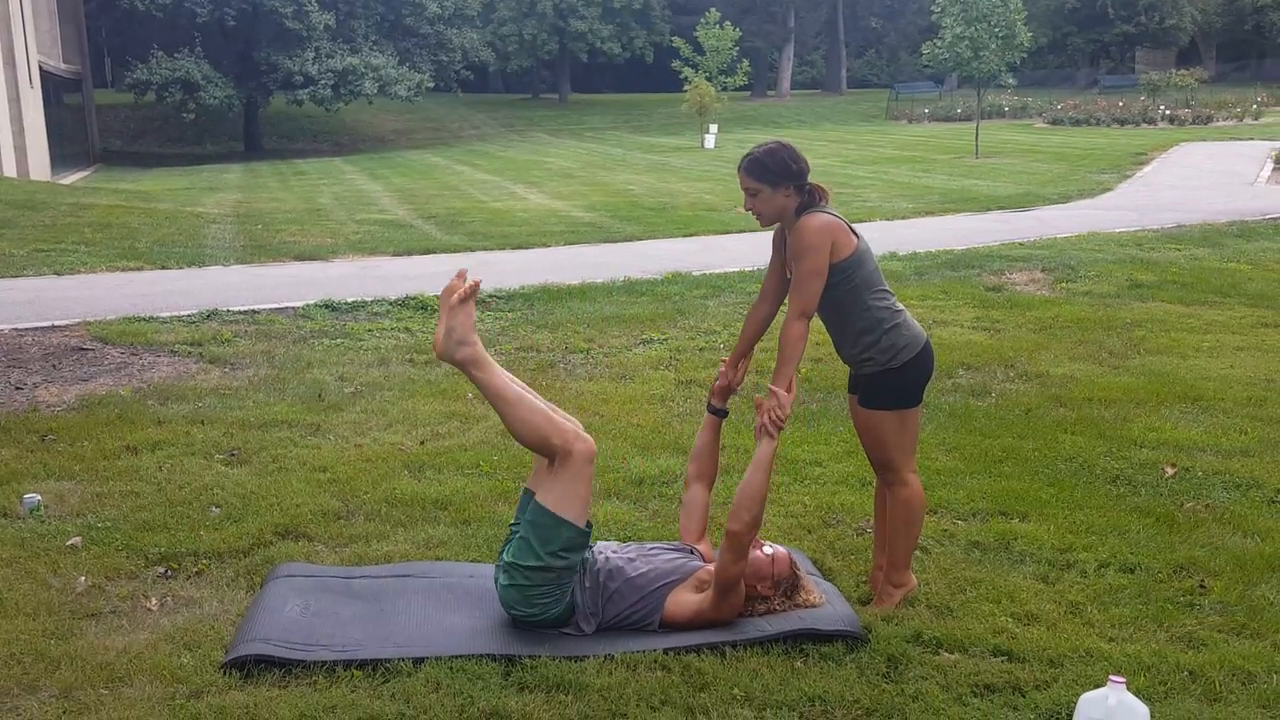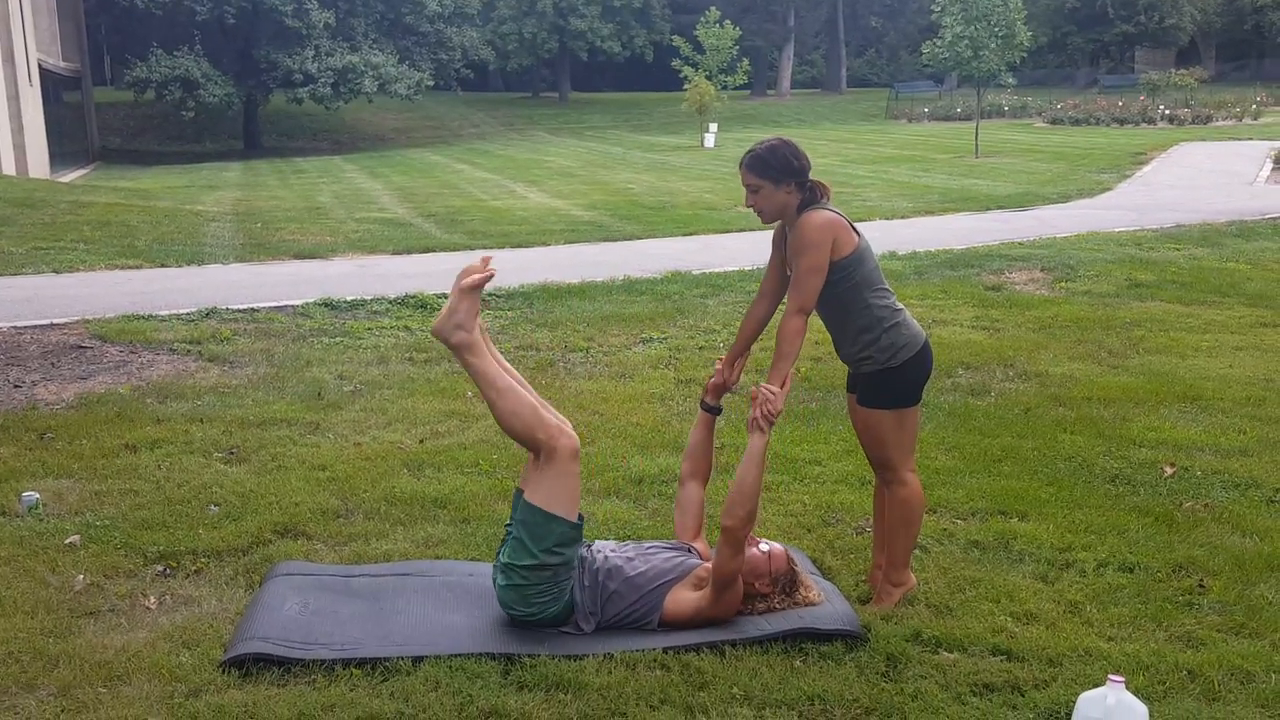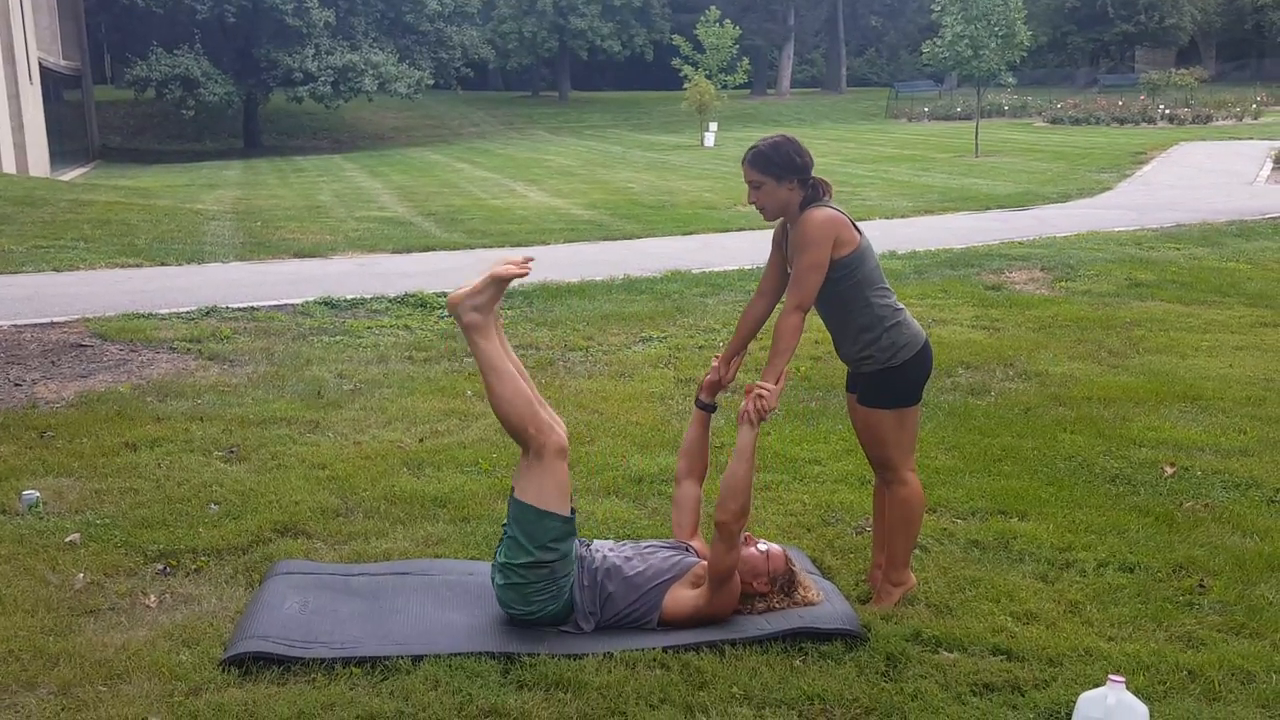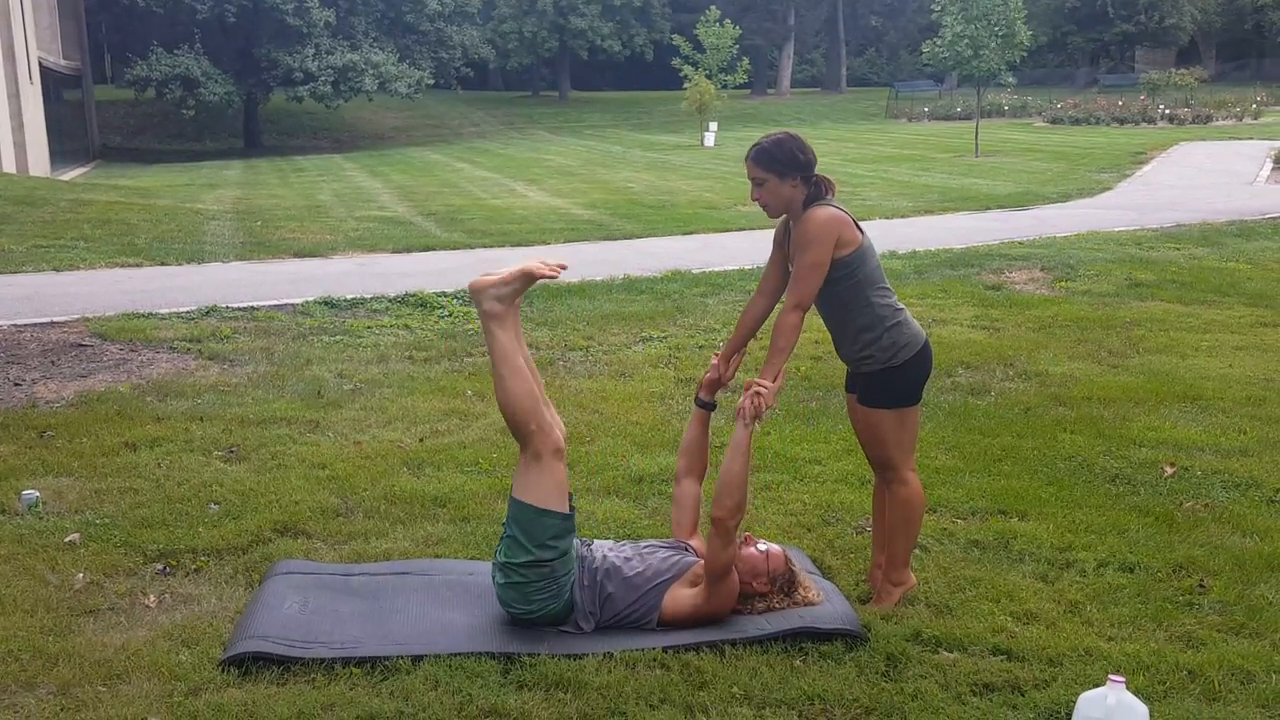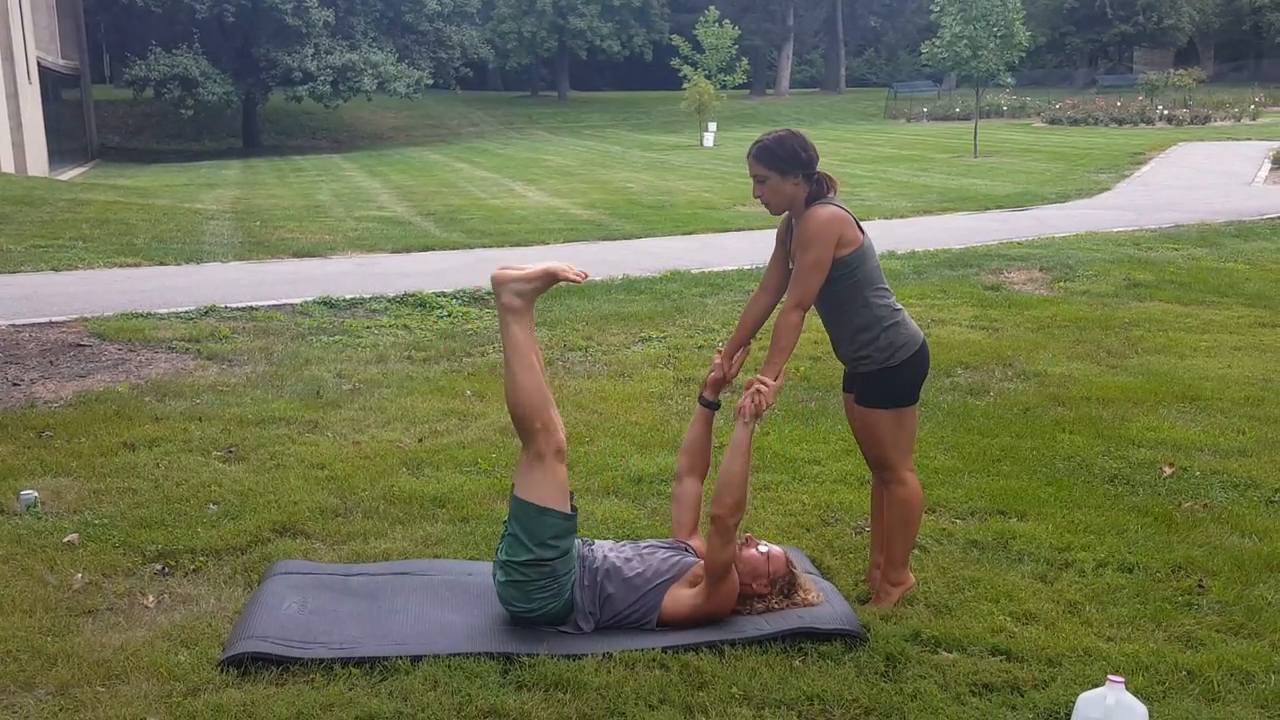
dt=0.1s
person 1, frame 1
left shoulder: (814, 229)
right shoulder: (788, 234)
left elbow: (799, 316)
right elbow: (767, 303)
left wrist: (779, 391)
right wrist: (733, 363)
left hip: (897, 359)
right hip: (870, 361)
left knee: (898, 472)
right knee: (882, 469)
left ankle: (899, 577)
right ankle: (881, 567)
person 1, frame 2
left shoulder: (815, 226)
right shoulder: (788, 231)
left elbow: (796, 312)
right elbow: (765, 301)
left wrist: (774, 387)
right wrist: (729, 362)
left hip: (896, 358)
right hip: (868, 360)
left knee: (897, 471)
right knee: (881, 468)
left ankle: (898, 576)
right ankle: (880, 566)
person 1, frame 3
left shoulder: (819, 223)
right shoulder: (788, 229)
left elbow: (795, 309)
right elbow: (764, 299)
left wrist: (769, 383)
right wrist: (726, 359)
left hip: (896, 357)
right hip: (867, 359)
left knee: (897, 471)
right knee: (881, 468)
left ankle: (899, 575)
right ankle: (880, 565)
person 1, frame 4
left shoulder: (821, 222)
right shoulder: (790, 228)
left elbow: (794, 308)
right elbow: (764, 297)
left wrist: (767, 381)
right wrist: (725, 357)
left hip: (896, 358)
right hip: (866, 359)
left knee: (897, 471)
right knee: (881, 468)
left ankle: (899, 575)
right ankle: (880, 566)
person 1, frame 5
left shoulder: (823, 220)
right shoulder: (793, 224)
left elbow: (795, 307)
right elbow: (766, 294)
left wrist: (768, 378)
right wrist: (728, 354)
left hip: (893, 358)
right hip: (864, 360)
left knee: (895, 471)
right knee: (879, 468)
left ankle: (897, 576)
right ankle: (878, 566)
person 2, frame 1
left shoulder: (723, 601)
right shoulder: (702, 559)
left elbow: (739, 528)
right elbow: (698, 480)
left wrist: (768, 441)
right wrist: (717, 405)
left hip: (543, 596)
right hip: (535, 578)
left knee: (576, 447)
right knee: (568, 436)
left ankle: (467, 355)
right ankle: (467, 350)
person 2, frame 2
left shoulder: (721, 600)
right shoulder: (698, 557)
left elbow: (734, 524)
right elbow: (692, 477)
left wrist: (759, 436)
right wrist: (711, 402)
left hip: (539, 593)
right hip: (538, 581)
left knee: (557, 443)
right knee: (552, 434)
left ankle: (465, 340)
right ankle: (470, 334)
person 2, frame 3
left shoulder: (719, 597)
right shoulder: (699, 560)
left elbow: (730, 519)
right elbow: (688, 475)
left wrist: (749, 430)
right wrist: (706, 400)
left hip: (540, 593)
right hip: (556, 575)
left knee: (548, 442)
right knee: (547, 433)
left ankle: (475, 317)
right ankle: (482, 318)
person 2, frame 4
left shoulder: (717, 595)
right shoulder: (696, 556)
left elbow: (725, 516)
right elbow: (687, 475)
left wrist: (744, 427)
right wrist: (706, 398)
left hip: (539, 590)
right hip: (552, 574)
left knee: (543, 442)
right knee: (544, 434)
left ankle: (497, 307)
right ankle: (502, 306)
person 2, frame 5
left shoulder: (718, 594)
right shoulder: (696, 557)
left elbow: (725, 515)
right elbow: (688, 474)
left wrist: (745, 425)
right wrist: (710, 397)
left hip: (541, 591)
left knee: (545, 442)
right knee: (543, 435)
left ankle: (515, 303)
right ankle: (514, 299)
